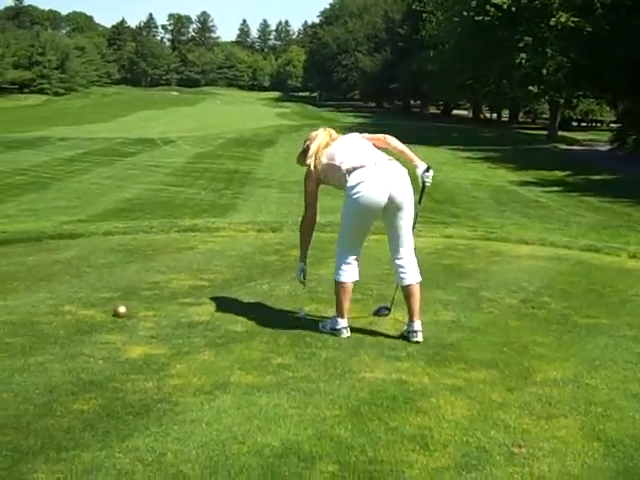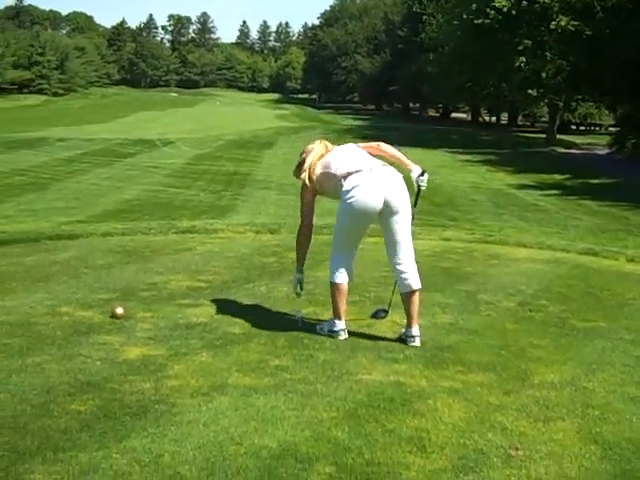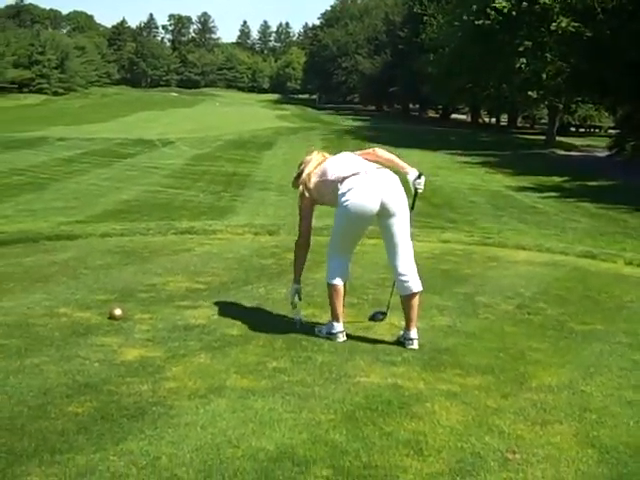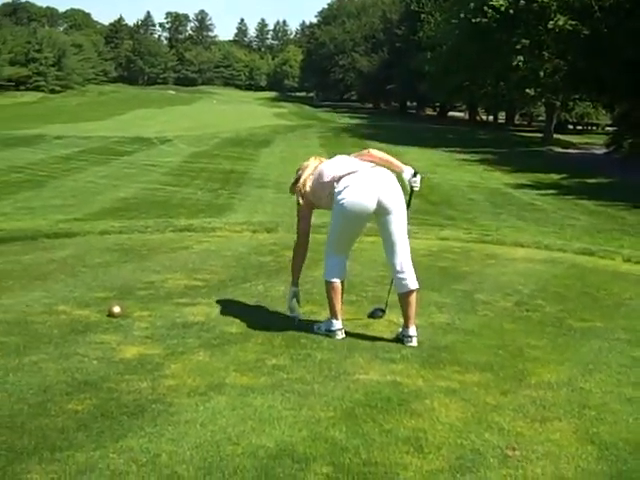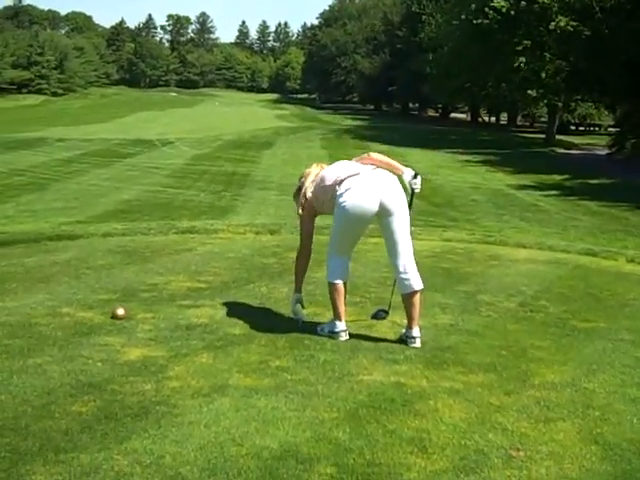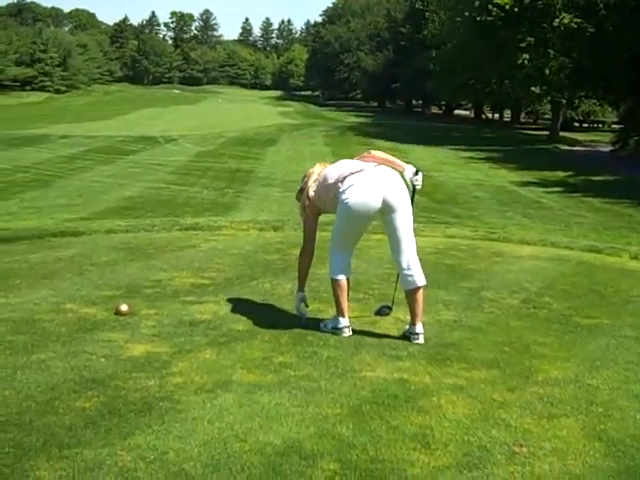
dt=0.1s
person 1, frame 1
left shoulder: (315, 165)
right shoulder: (354, 138)
left elbow: (309, 217)
right elbow: (387, 139)
left wrist: (302, 259)
right wrist: (418, 163)
left hip: (366, 186)
right hip: (397, 176)
left knee: (347, 254)
right knee: (404, 254)
left ankle: (340, 322)
right ankle: (415, 325)
person 1, frame 2
left shoulder: (311, 176)
right shoulder: (348, 148)
left elbow: (305, 228)
right elbow: (381, 147)
left wrist: (299, 270)
right wrist: (413, 168)
left hip: (360, 190)
right hip: (393, 181)
left knee: (341, 256)
right knee: (404, 258)
left ankle: (338, 324)
right ankle: (412, 330)
person 1, frame 3
left shoulder: (310, 186)
right shoulder: (346, 157)
left elbow: (303, 240)
right elbow: (375, 152)
left wrist: (296, 282)
right wrist: (409, 171)
left hip: (357, 194)
right hip: (390, 185)
left knee: (338, 257)
right knee: (404, 262)
left ankle: (336, 326)
right ankle: (411, 333)
person 1, frame 4
left shoulder: (307, 190)
right shoulder: (341, 160)
left elbow: (301, 243)
right elbow: (370, 153)
left wrist: (294, 285)
right wrist: (404, 170)
left hip: (353, 193)
right hip: (387, 182)
left knee: (335, 255)
right knee: (401, 259)
left ankle: (335, 324)
right ankle: (409, 330)
person 1, frame 5
left shoulder: (310, 197)
right shoulder: (344, 165)
left elbow: (304, 250)
right elbow: (370, 156)
left wrist: (297, 291)
right wrist: (405, 171)
left hip: (355, 196)
right hip: (388, 185)
left knee: (337, 257)
right knee: (404, 260)
left ankle: (339, 325)
right ankle: (413, 331)
person 1, frame 6
left shoulder: (313, 196)
right shoulder: (345, 164)
left elbow: (307, 249)
right elbow: (371, 154)
left wrist: (300, 290)
right wrist: (406, 168)
left hip: (358, 193)
right hip: (391, 182)
left knee: (339, 253)
right knee: (407, 256)
left ankle: (342, 321)
right ankle: (416, 328)
